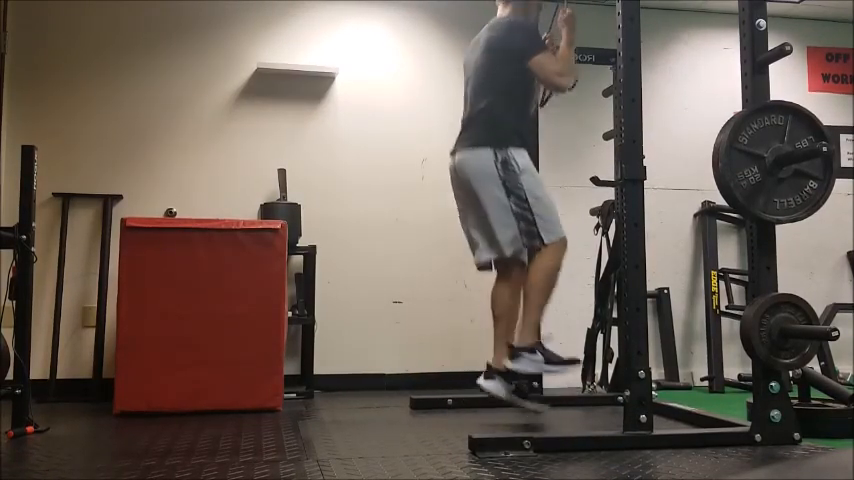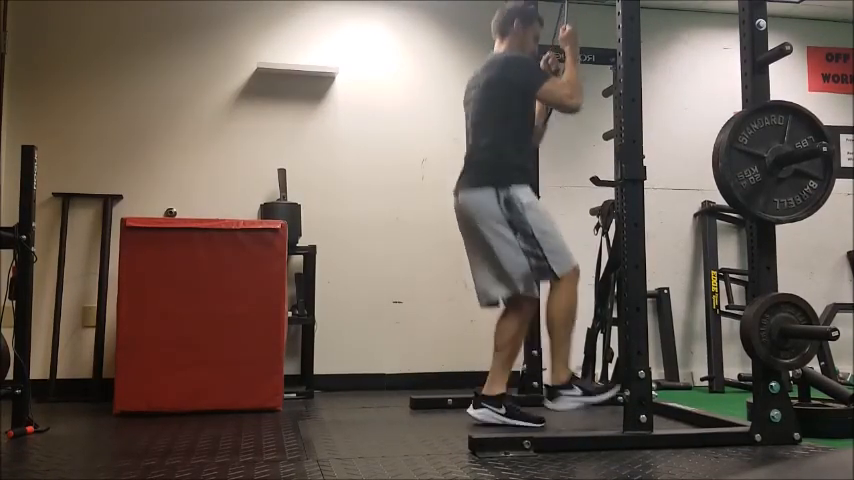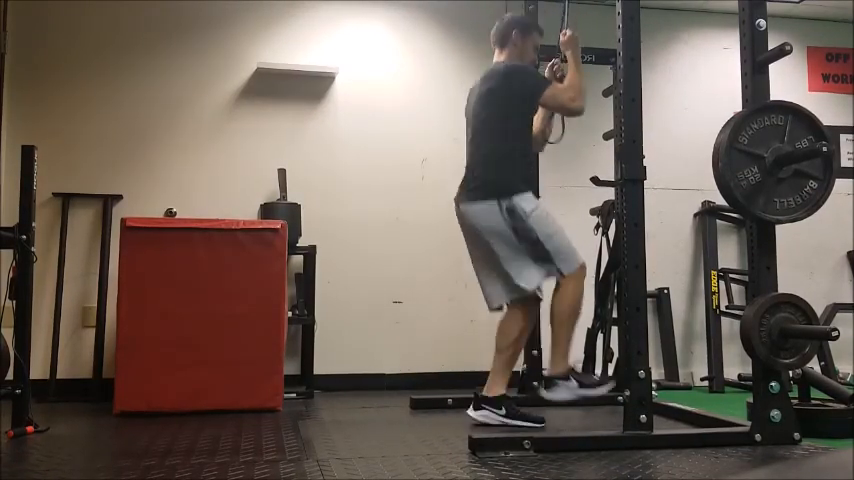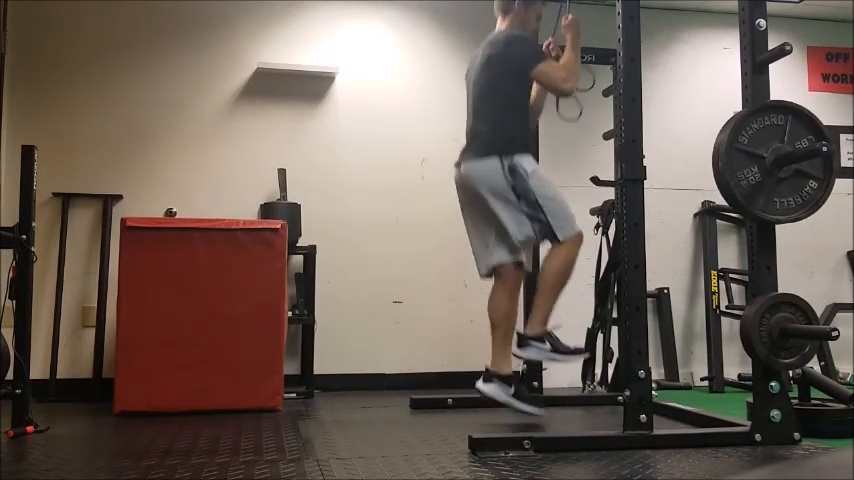
dt=0.1s
person 1, frame 1
left shoulder: (486, 43)
right elbow: (563, 80)
left wrist: (534, 65)
left hip: (469, 157)
right hip: (496, 155)
left knee: (513, 262)
right knee: (551, 243)
left ankle: (499, 368)
right ankle: (526, 348)
person 1, frame 2
left shoulder: (482, 77)
right shoulder: (515, 65)
left elbow: (527, 138)
right elbow: (572, 100)
left wrist: (544, 82)
right wrist: (571, 52)
left hip: (474, 193)
right hip: (500, 189)
left knee: (522, 297)
right knee: (565, 273)
left ankle: (492, 396)
right ankle: (561, 381)
person 1, frame 3
left shoulder: (483, 87)
right shoulder: (515, 77)
left elbow: (532, 142)
right elbow: (575, 104)
left wrist: (547, 98)
right wrist: (572, 56)
left hip: (476, 204)
right hip: (503, 199)
left knee: (523, 302)
right knee: (571, 271)
left ankle: (492, 397)
right ankle: (558, 373)
person 1, frame 4
left shoulder: (485, 56)
right shoulder: (516, 44)
left elbow: (525, 116)
right elbow: (567, 83)
left wrist: (542, 75)
right wrist: (571, 39)
left hip: (474, 165)
right hip: (500, 164)
left knee: (511, 270)
right knee: (567, 237)
left ankle: (498, 373)
right ankle: (535, 335)
